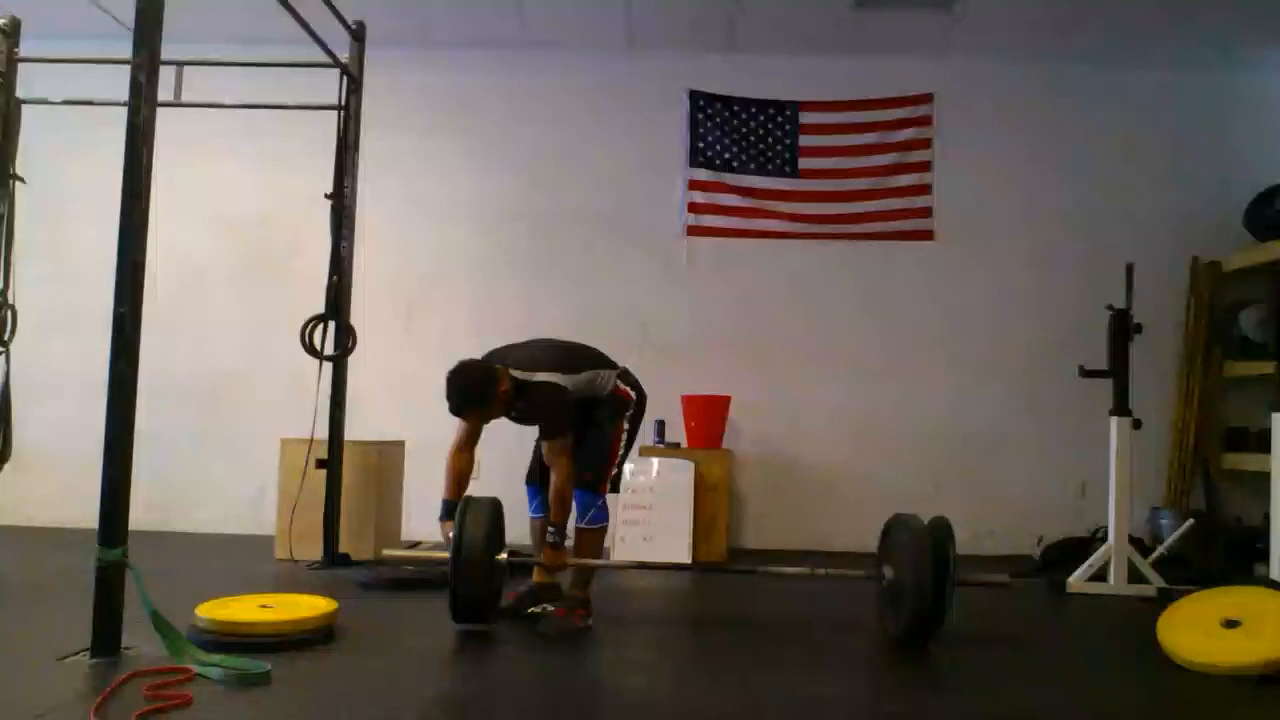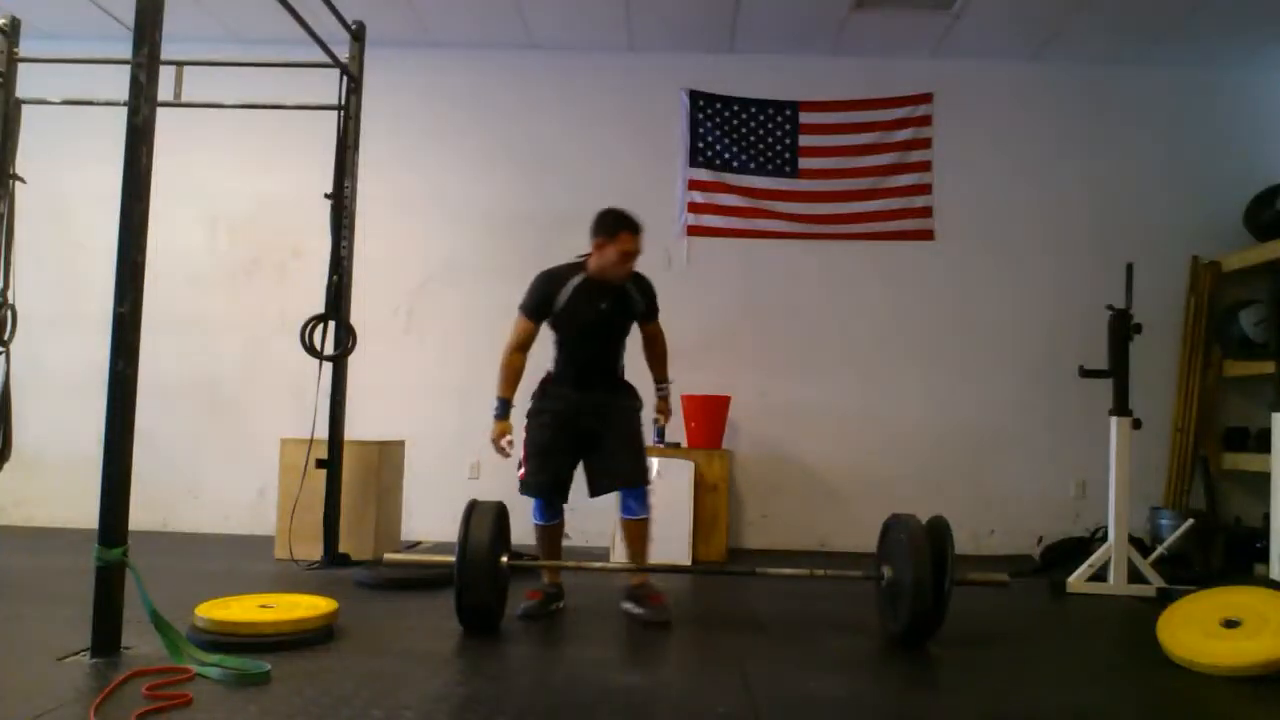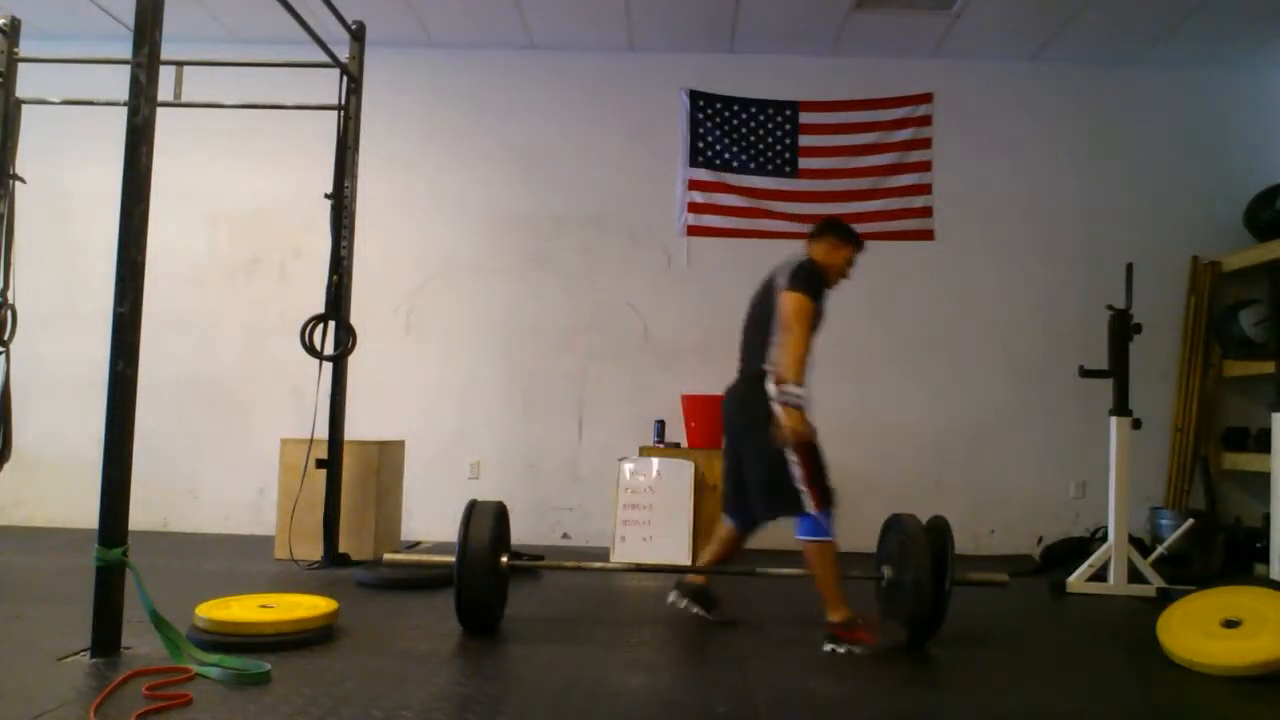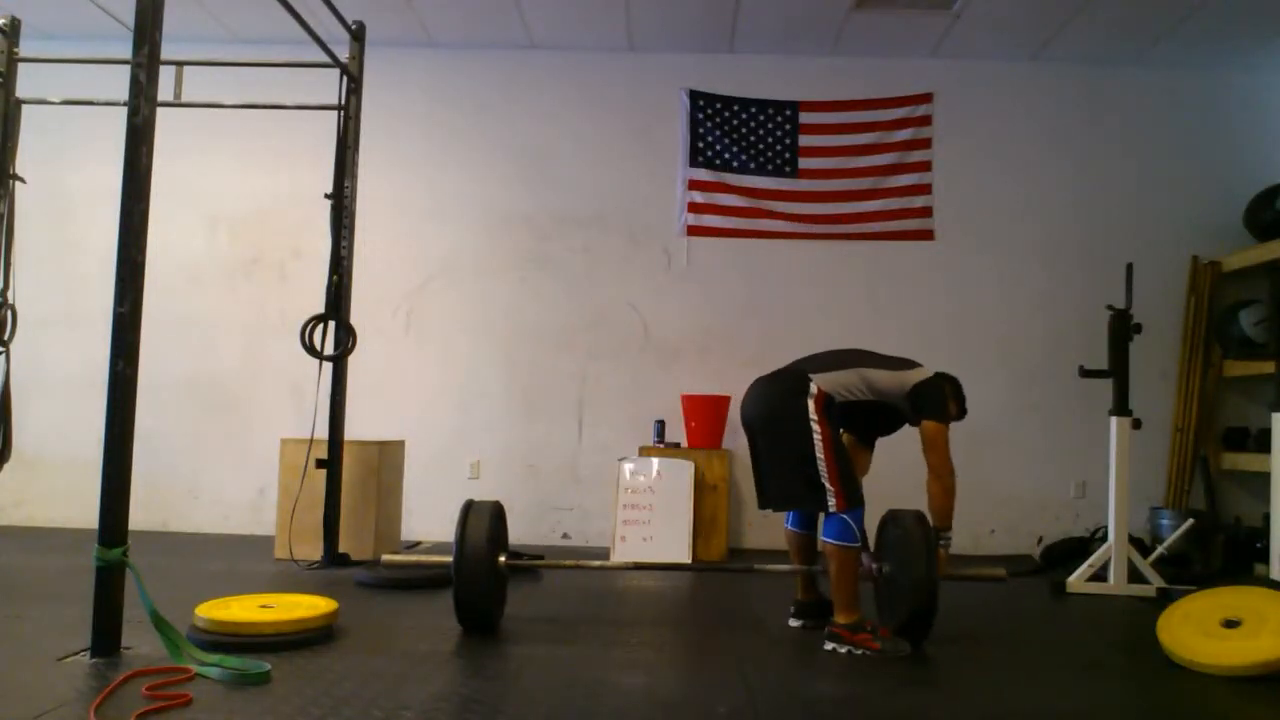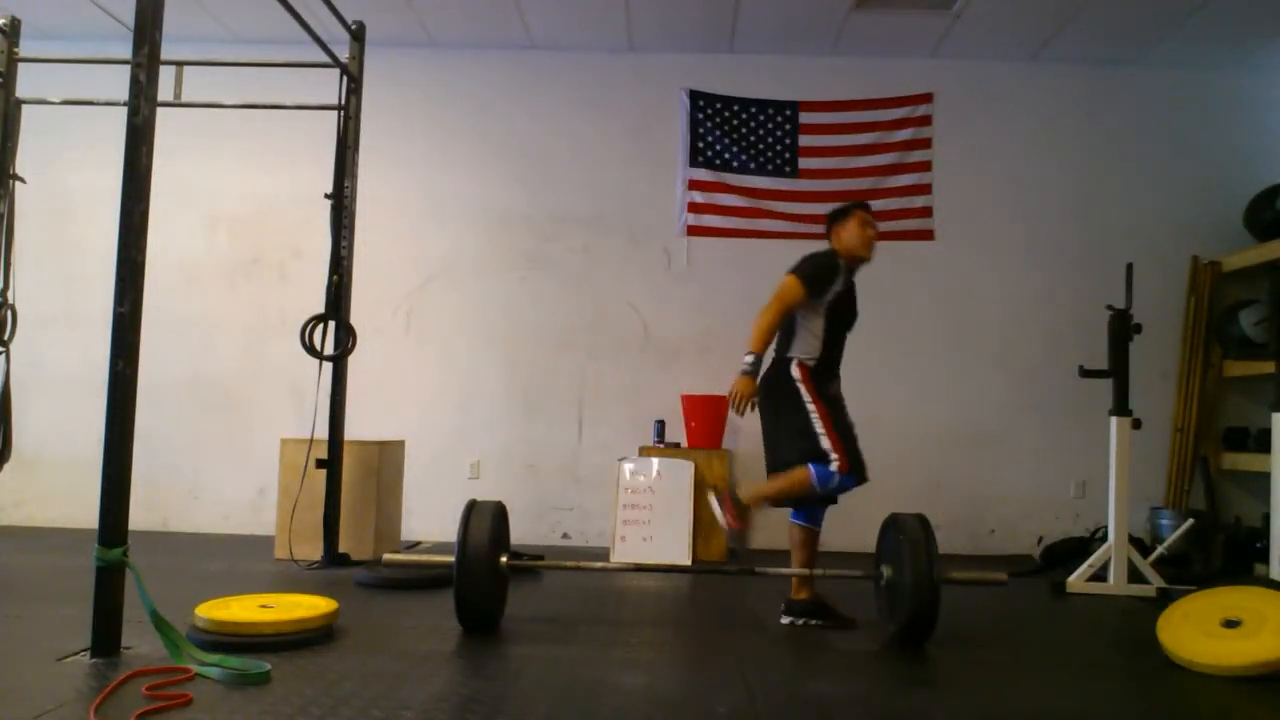
dt=1s
person 1, frame 1
left shoulder: (545, 392)
right shoulder: (481, 379)
left elbow: (560, 469)
right elbow: (461, 448)
left wrist: (555, 540)
right wrist: (448, 514)
left hip: (614, 399)
right hip: (577, 400)
left knee: (587, 487)
right knee: (537, 484)
left ankle: (578, 599)
right ankle: (544, 586)
person 1, frame 2
left shoulder: (638, 290)
right shoulder: (554, 284)
left elbow: (654, 339)
right elbow: (517, 348)
left wrist: (662, 391)
right wrist: (502, 412)
left hip: (613, 395)
right hip: (560, 395)
left knee: (632, 484)
right knee: (546, 492)
left ankle: (638, 585)
right ankle: (551, 587)
person 1, frame 3
left shoulder: (784, 279)
right shoulder: (805, 270)
right elbow: (793, 331)
left wrist: (789, 401)
right wrist: (792, 403)
left hip: (743, 399)
right hip: (764, 399)
left knee: (751, 505)
right knee: (813, 501)
left ankle: (694, 585)
right ankle: (839, 621)
person 1, frame 4
left shoulder: (876, 406)
right shoulder: (929, 387)
left elbow: (850, 475)
right elbow: (940, 473)
left wrist: (859, 547)
right wrist: (941, 540)
left hip: (760, 398)
right hip: (795, 404)
left knee: (802, 498)
right knee: (842, 506)
left ankle: (807, 602)
right ankle: (846, 625)
person 1, frame 5
left shoulder: (843, 282)
right shoulder: (825, 265)
right elbow: (774, 308)
left wrist: (836, 401)
right wrist: (749, 368)
left hip: (809, 386)
right hip: (795, 381)
left knee: (814, 492)
right knee: (840, 468)
left ankle: (801, 599)
right ankle: (739, 499)
